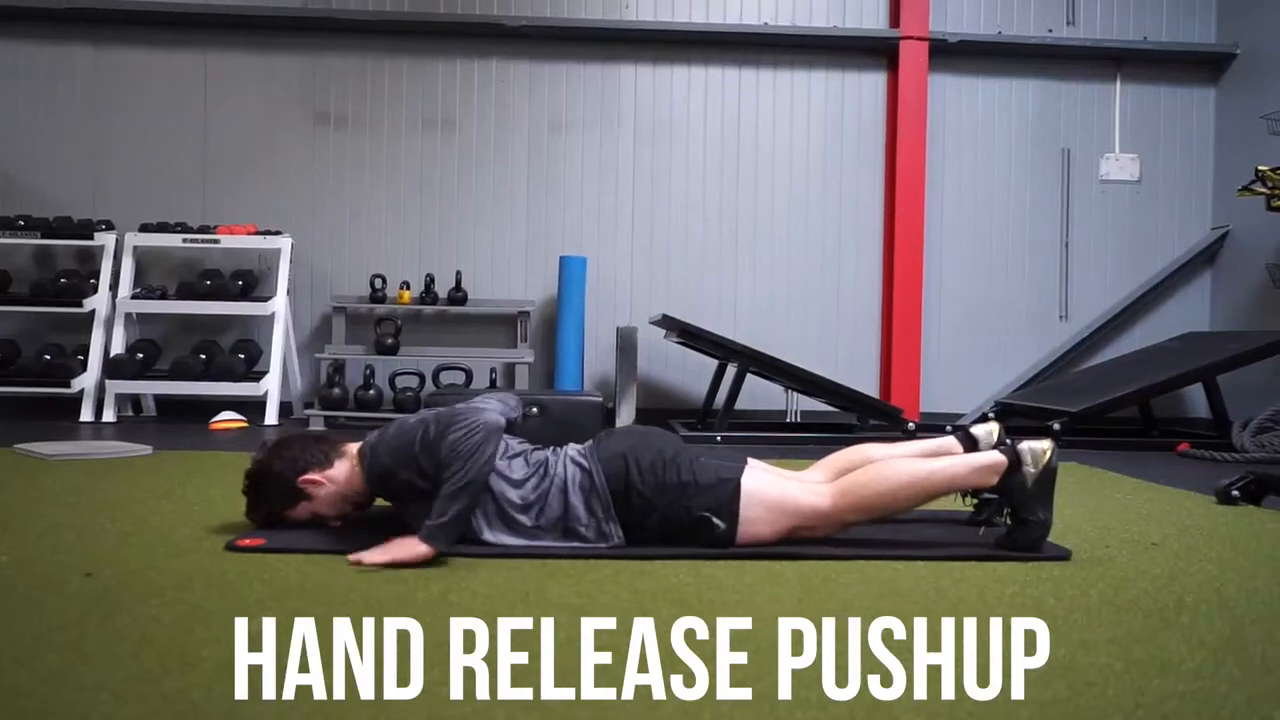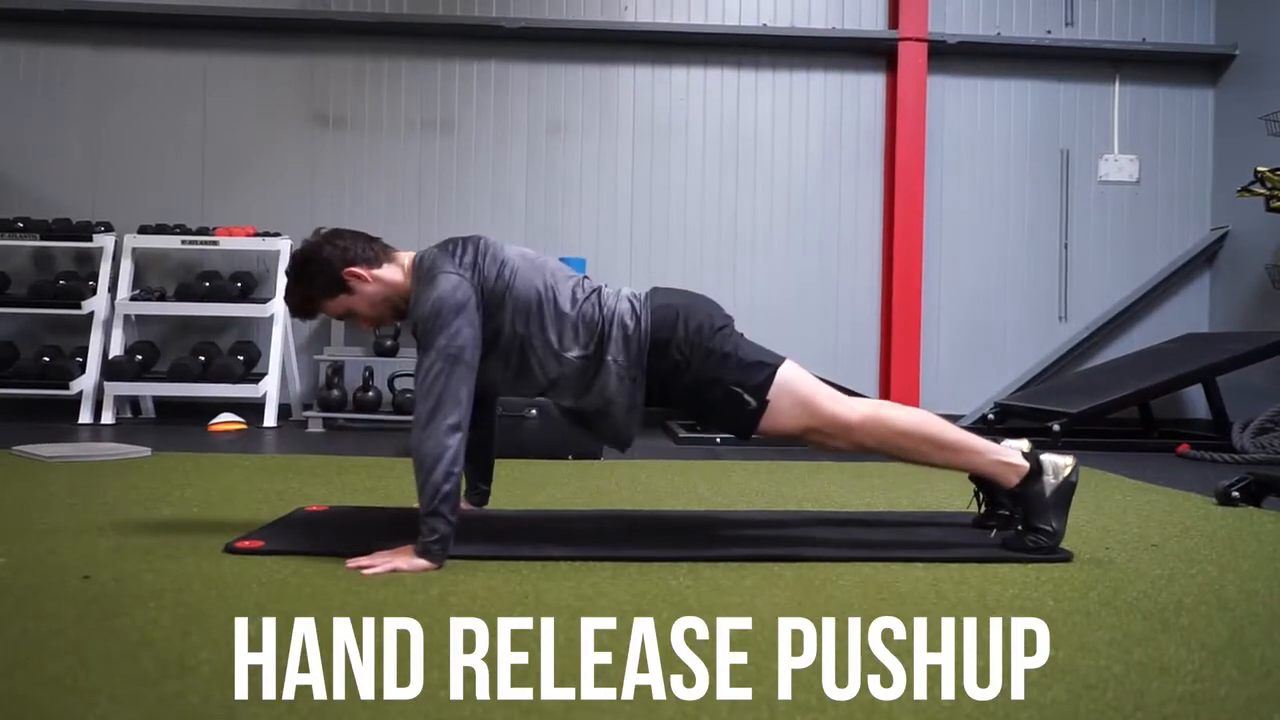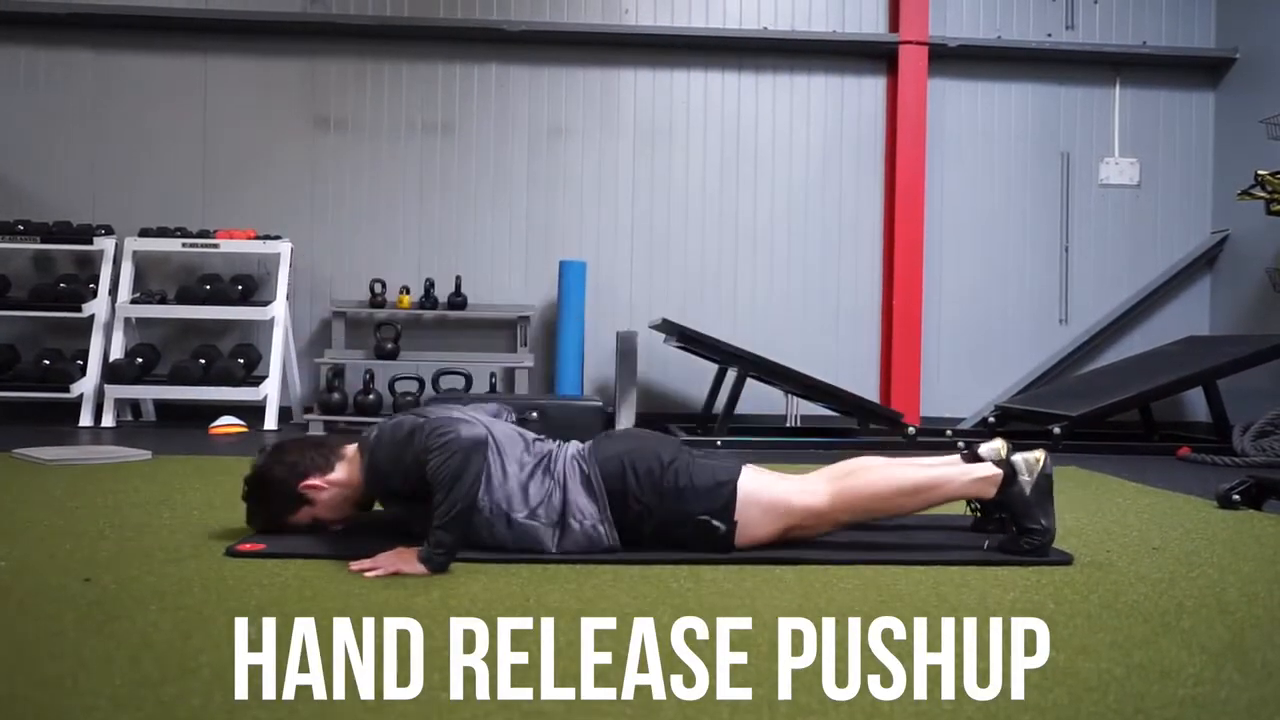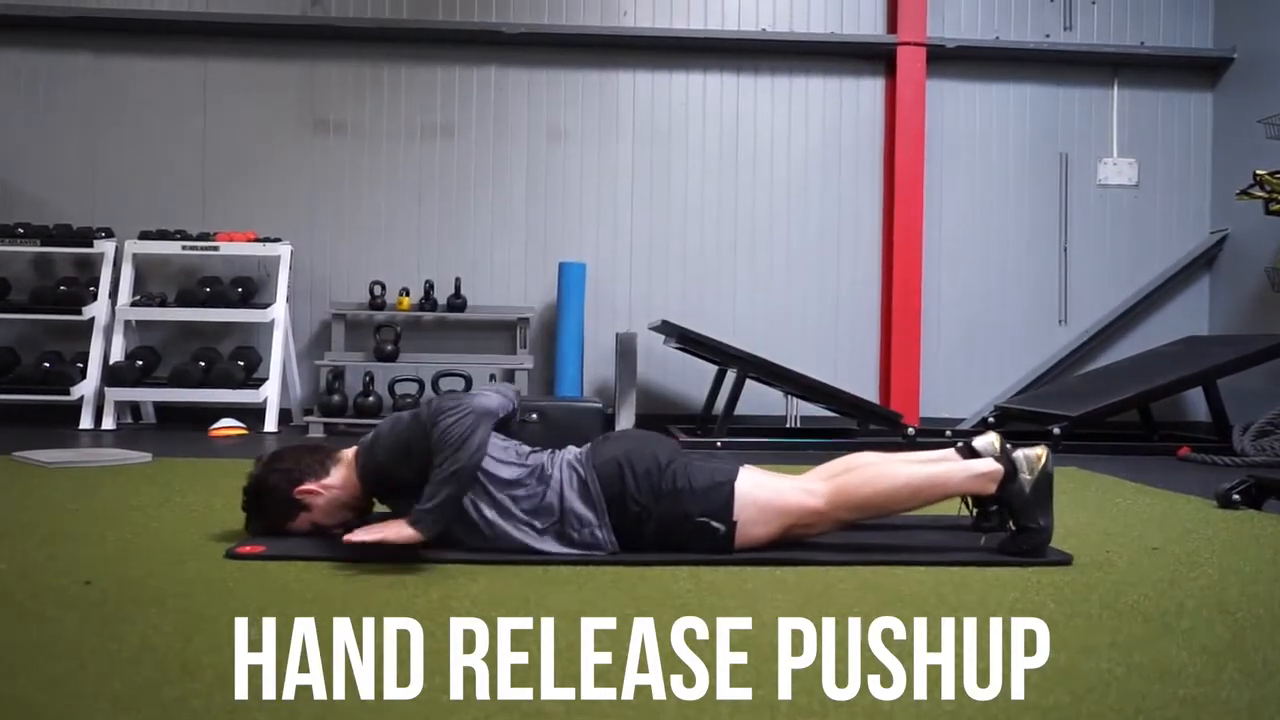
dt=1s
person 1, frame 1
left shoulder: (391, 453)
right shoulder: (405, 451)
left elbow: (479, 421)
right elbow: (502, 403)
left wrist: (433, 534)
right wrist: (441, 513)
left hip: (629, 490)
right hip: (618, 471)
left knee: (823, 504)
right knee: (813, 484)
left ankle: (1004, 463)
right ankle: (968, 445)
person 1, frame 2
left shoulder: (440, 289)
right shoulder: (448, 279)
left elbow: (438, 415)
right elbow: (474, 394)
left wrist: (430, 543)
right wrist: (472, 494)
left hip: (668, 344)
right hip: (656, 343)
left knee: (837, 418)
right knee: (832, 426)
left ankle: (1024, 472)
right ankle: (1001, 463)
person 1, frame 3
left shoulder: (386, 450)
right shoulder: (404, 443)
left elbow: (467, 441)
right elbow: (493, 411)
left wrist: (432, 552)
right wrist: (447, 521)
left hip: (624, 493)
right hip: (616, 472)
left knee: (814, 506)
right knee: (809, 496)
left ankle: (1000, 477)
right ankle: (977, 462)
person 1, frame 4
left shoulder: (385, 452)
right shoulder: (402, 458)
left elbow: (471, 409)
right elbow: (500, 397)
left wrist: (423, 520)
left hip: (625, 495)
right hip: (616, 477)
left knee: (812, 505)
right knee: (810, 492)
left ankle: (1001, 472)
right ankle: (973, 455)
